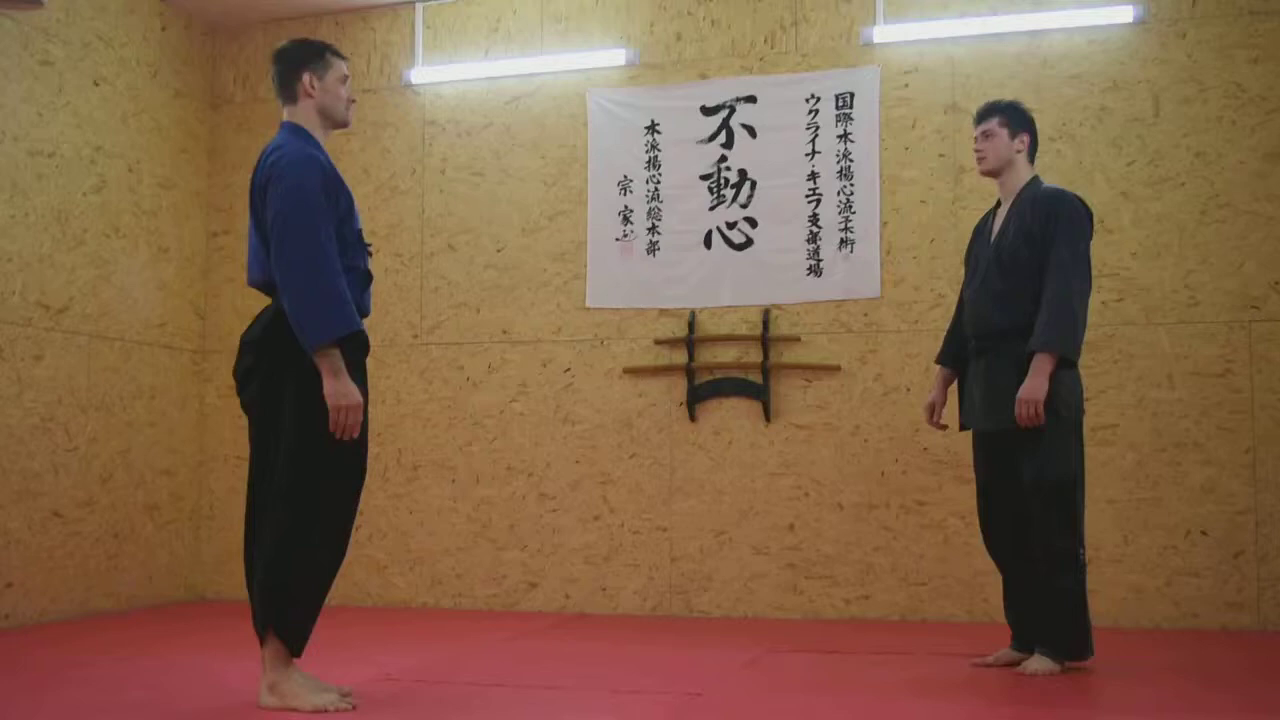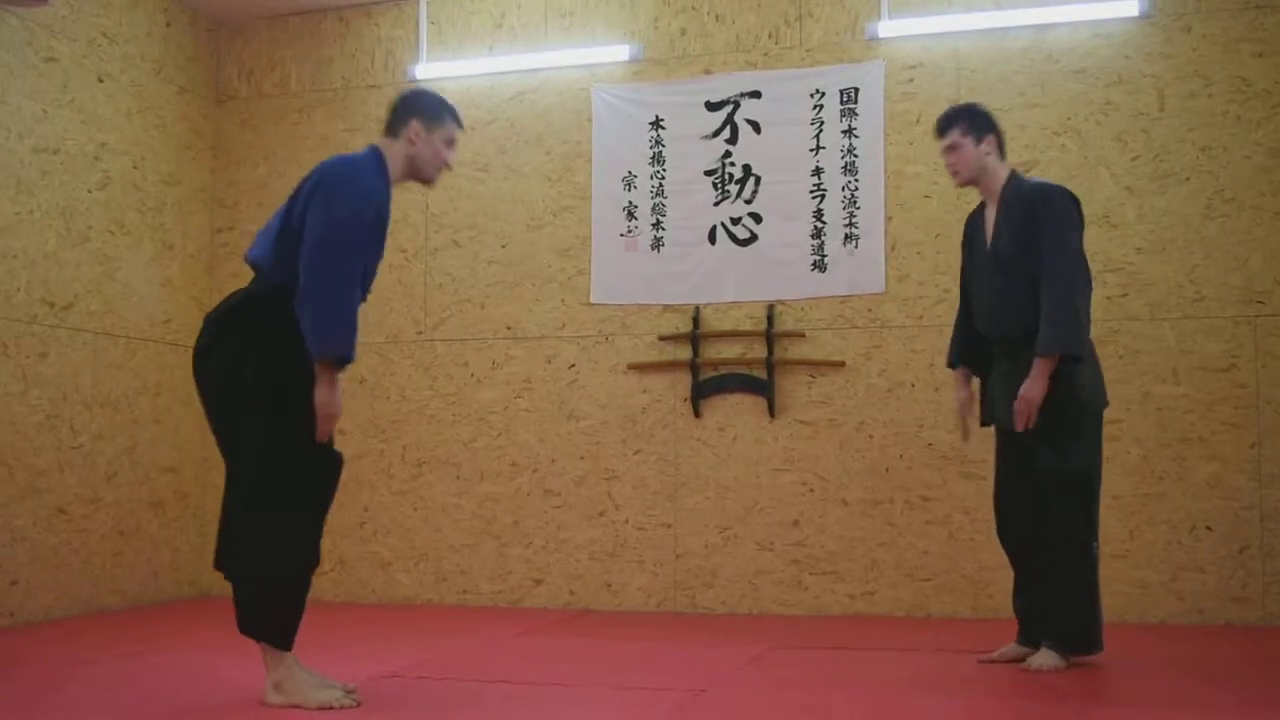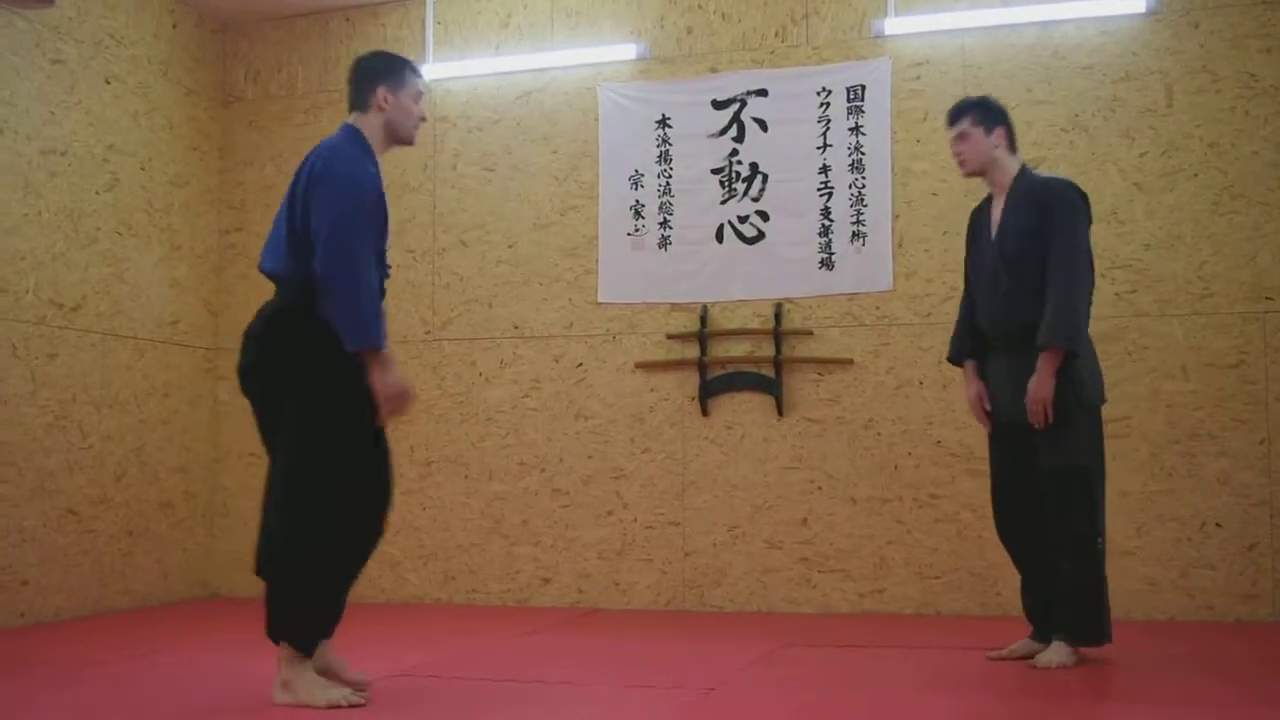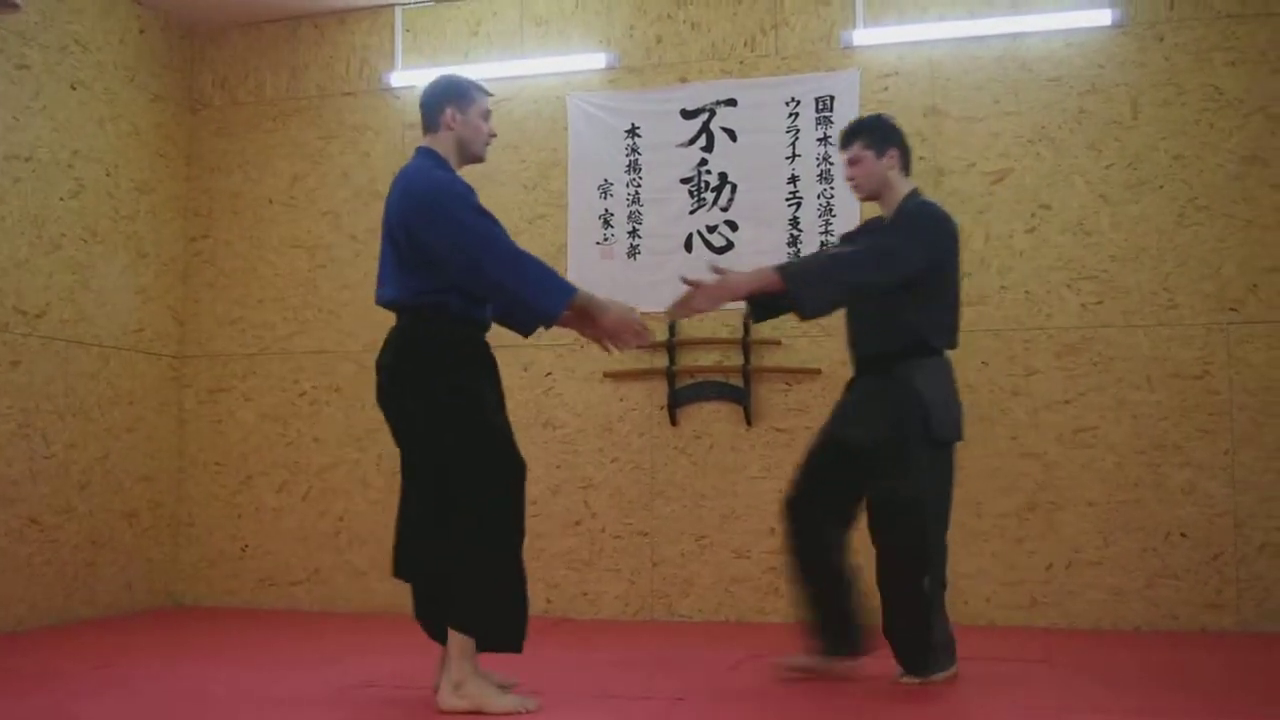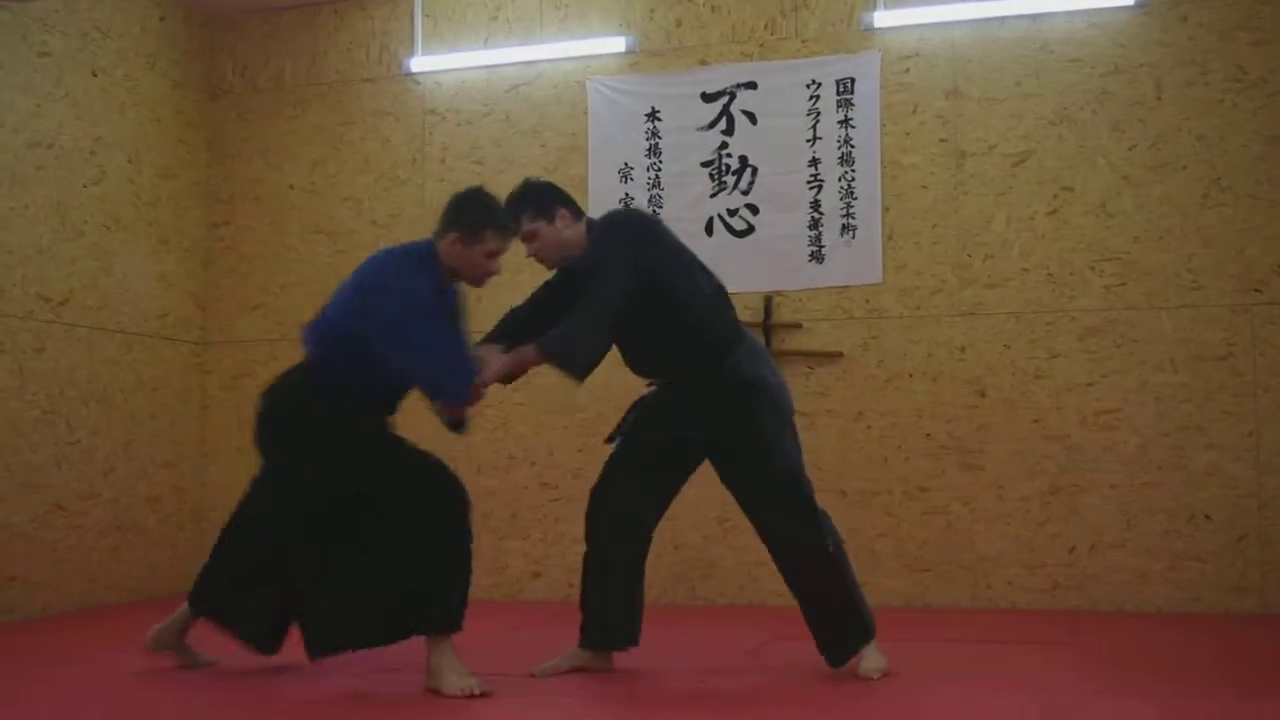
dt=1s
person 1, frame 1
left shoulder: (298, 161)
right shoulder: (297, 162)
right elbow: (306, 277)
right wrist: (336, 372)
left hip: (300, 357)
right hip: (307, 360)
left knee: (296, 511)
right knee: (303, 511)
left ankle: (282, 668)
right ankle: (279, 676)
person 1, frame 2
left shoulder: (361, 184)
right shoulder: (357, 182)
right elbow: (322, 285)
left wrist: (318, 376)
right wrist: (325, 380)
left hip: (261, 347)
right hip: (256, 348)
left knee: (286, 498)
right knee: (279, 500)
left ankle: (282, 663)
right ankle: (281, 672)
person 1, frame 3
left shoulder: (346, 163)
right shoulder: (345, 165)
right elbow: (346, 275)
left wrist: (375, 359)
right wrist: (380, 363)
left hip: (313, 348)
right hip: (302, 350)
left knee: (354, 497)
right knee: (317, 504)
left ankle: (311, 647)
right ankle: (293, 669)
person 1, frame 4
left shoulder: (430, 185)
right shoulder: (430, 188)
left elbow: (481, 279)
right elbow: (499, 264)
left wrist: (573, 317)
right wrist: (595, 309)
left hip: (433, 358)
right hip: (436, 361)
left knee: (450, 506)
right knee: (476, 504)
left ankle: (459, 662)
person 1, frame 5
left shoulder: (437, 295)
right shoulder: (401, 278)
left elbow: (447, 388)
right elbow: (428, 374)
left wrist: (457, 396)
right wrist: (474, 376)
left hip: (343, 415)
right hip: (310, 415)
left knee: (271, 535)
right knee: (435, 499)
left ankle: (176, 630)
right ankle: (440, 656)
person 2, frame 1
left shoulder: (1058, 207)
right shoulder: (986, 226)
left elbow: (1066, 297)
left wrist: (1039, 374)
right wrist: (944, 379)
left hip: (1038, 388)
right hip: (990, 391)
left knee: (1050, 518)
right knee: (1003, 520)
left ankle: (1060, 643)
right ankle: (1026, 635)
person 2, frame 2
left shoulder: (1045, 202)
right shoulder: (976, 224)
left elbow: (1063, 292)
right elbow: (971, 310)
left wrist: (1040, 375)
right wrist: (964, 380)
left hip: (1059, 381)
right hip: (1010, 382)
left knee: (1065, 513)
right knee: (1016, 514)
left ankle: (1065, 638)
right ankle: (1034, 632)
person 2, frame 3
left shoulder: (1055, 197)
right shoulder: (980, 217)
left elbow: (1069, 289)
left wrist: (1046, 369)
right wrist: (973, 374)
left hip: (1057, 378)
right hip: (1004, 379)
left knee: (1071, 510)
right knee: (1016, 513)
left ankle: (1073, 632)
right ankle: (1045, 627)
person 2, frame 4
left shoulder: (927, 225)
right shoulder: (872, 233)
left elbow: (846, 271)
right elbow: (827, 273)
left wrist: (747, 279)
right wrist: (730, 289)
left hip: (914, 396)
right hip: (872, 391)
left knee: (908, 534)
right knee: (811, 511)
left ankle: (929, 657)
right ankle: (837, 641)
person 2, frame 5
left shoulder: (627, 233)
right shoulder: (575, 274)
left elbow: (592, 322)
right elbow: (530, 318)
left wrist: (510, 361)
right wrist: (483, 359)
left hip: (736, 383)
right hip: (678, 392)
left knee: (787, 511)
right knee: (615, 507)
left ankle: (855, 641)
right ankle: (598, 644)
